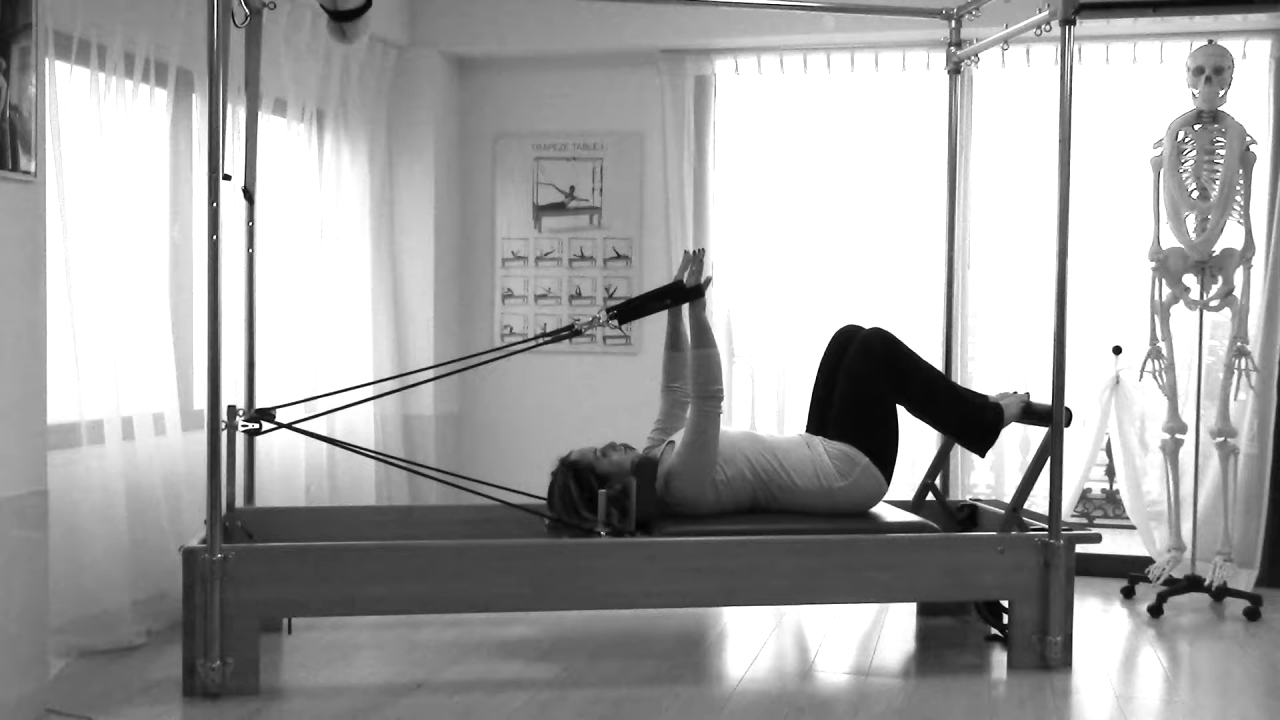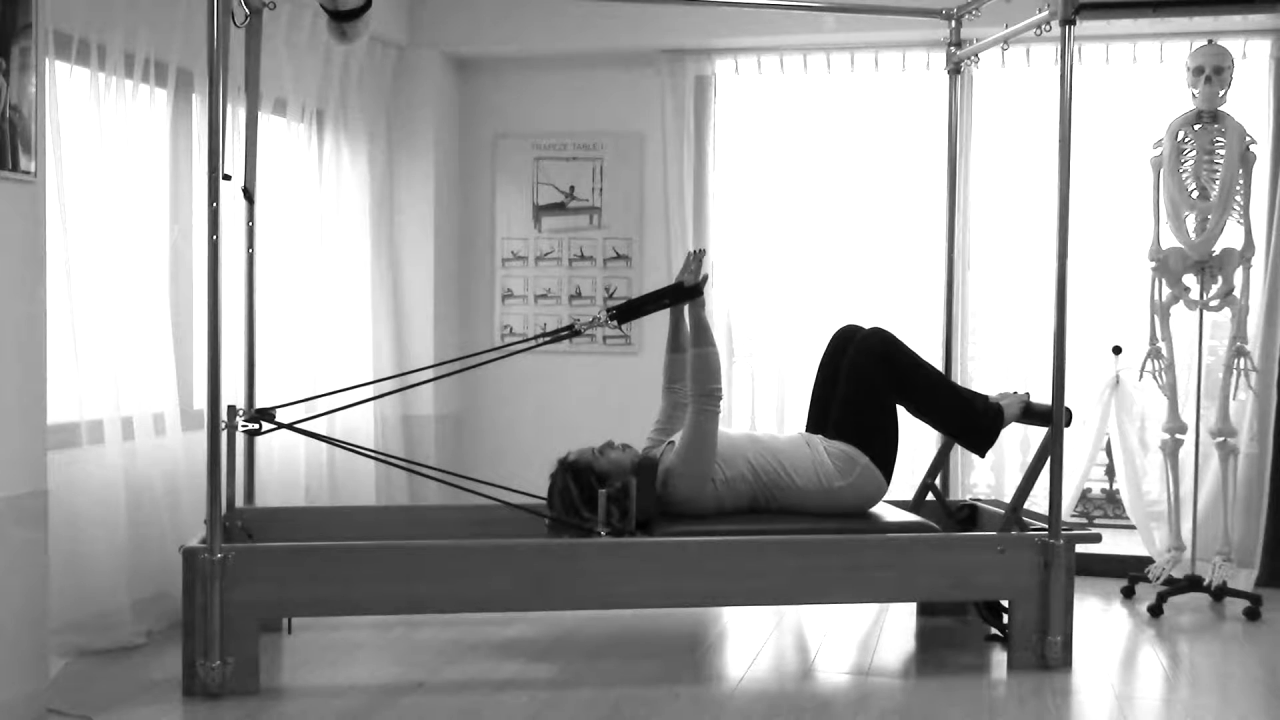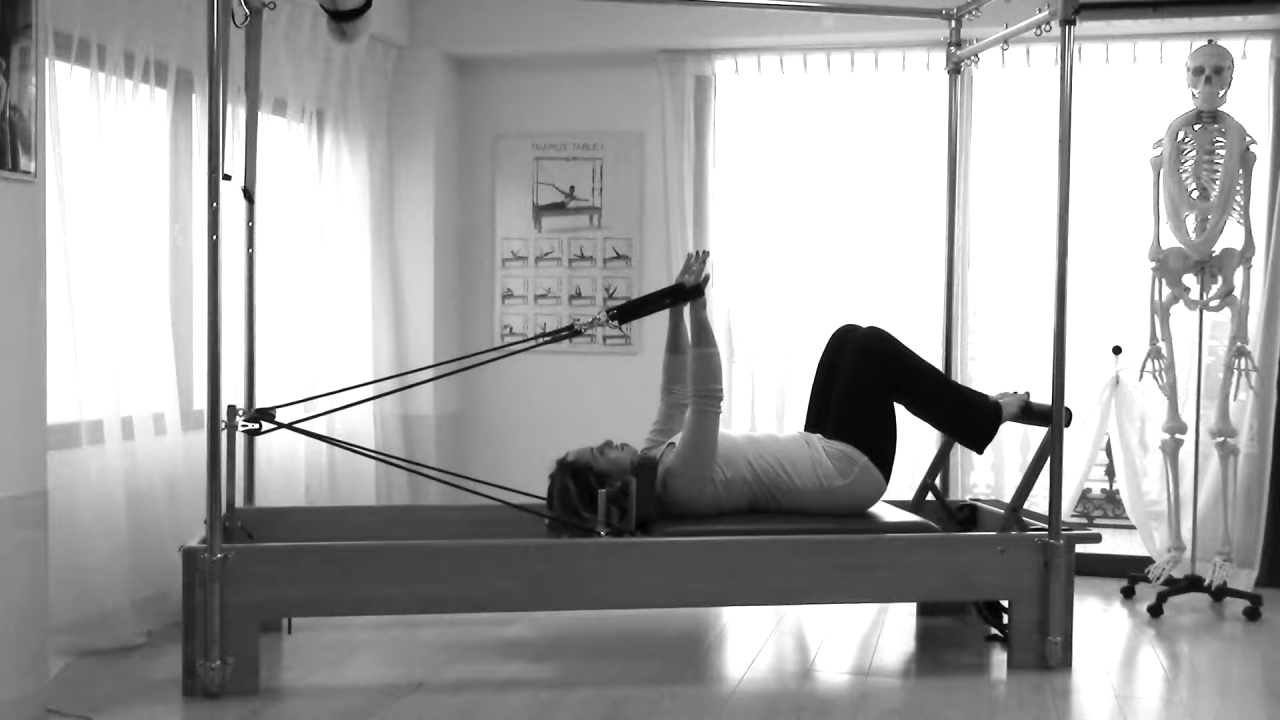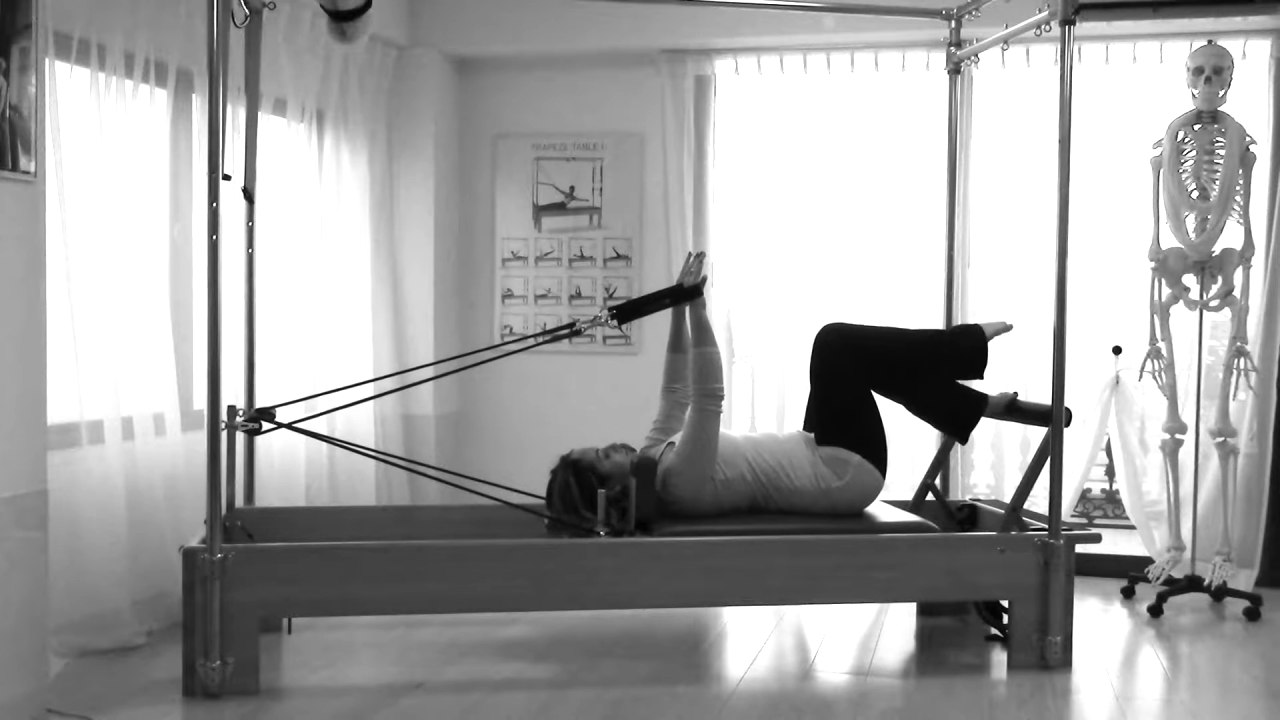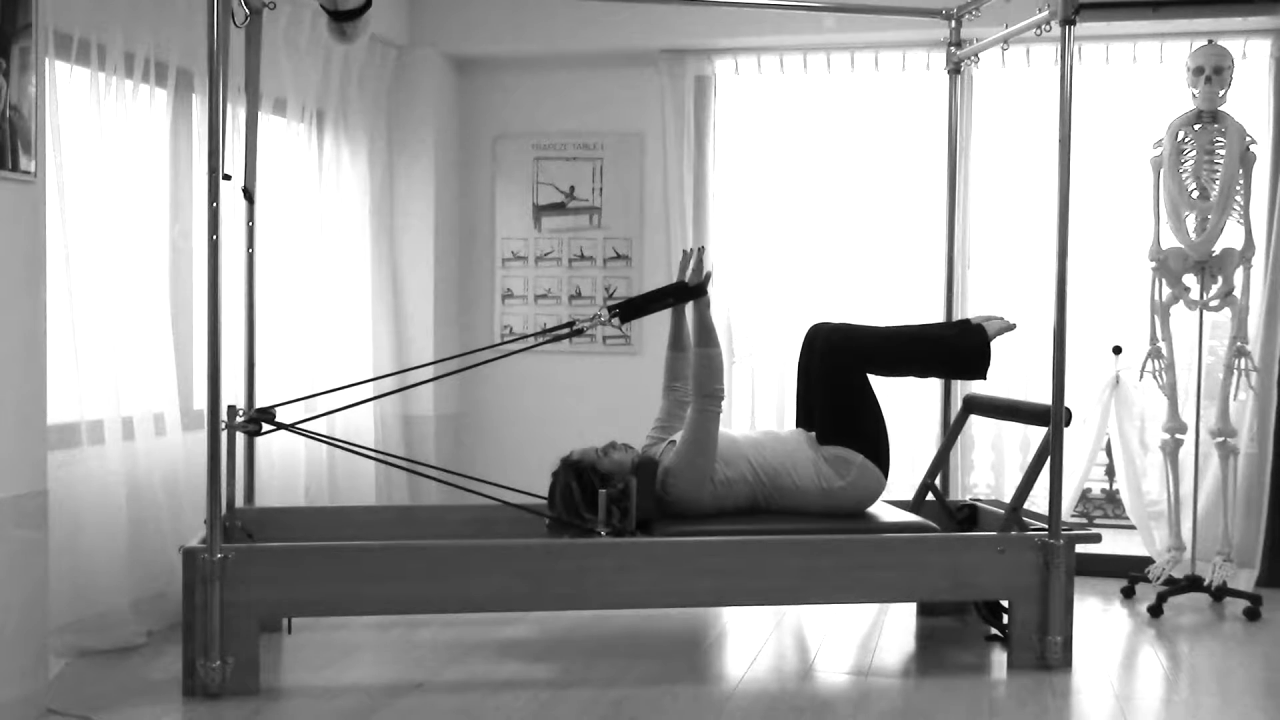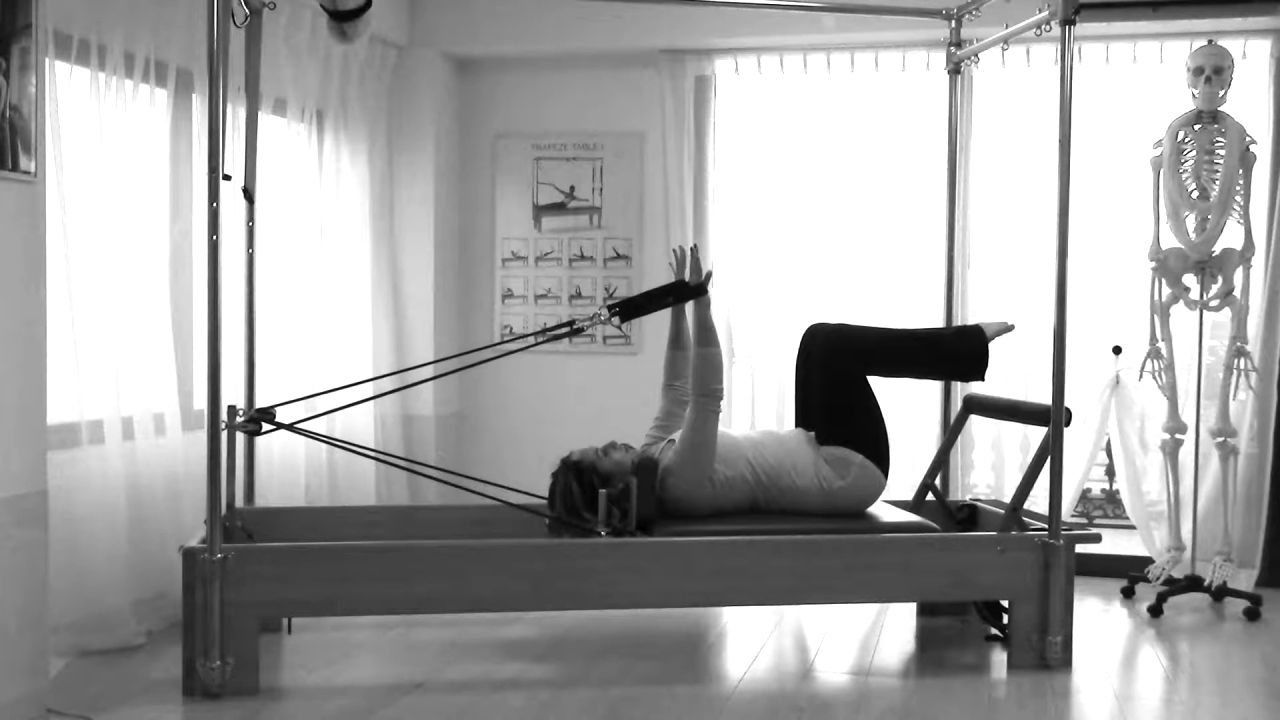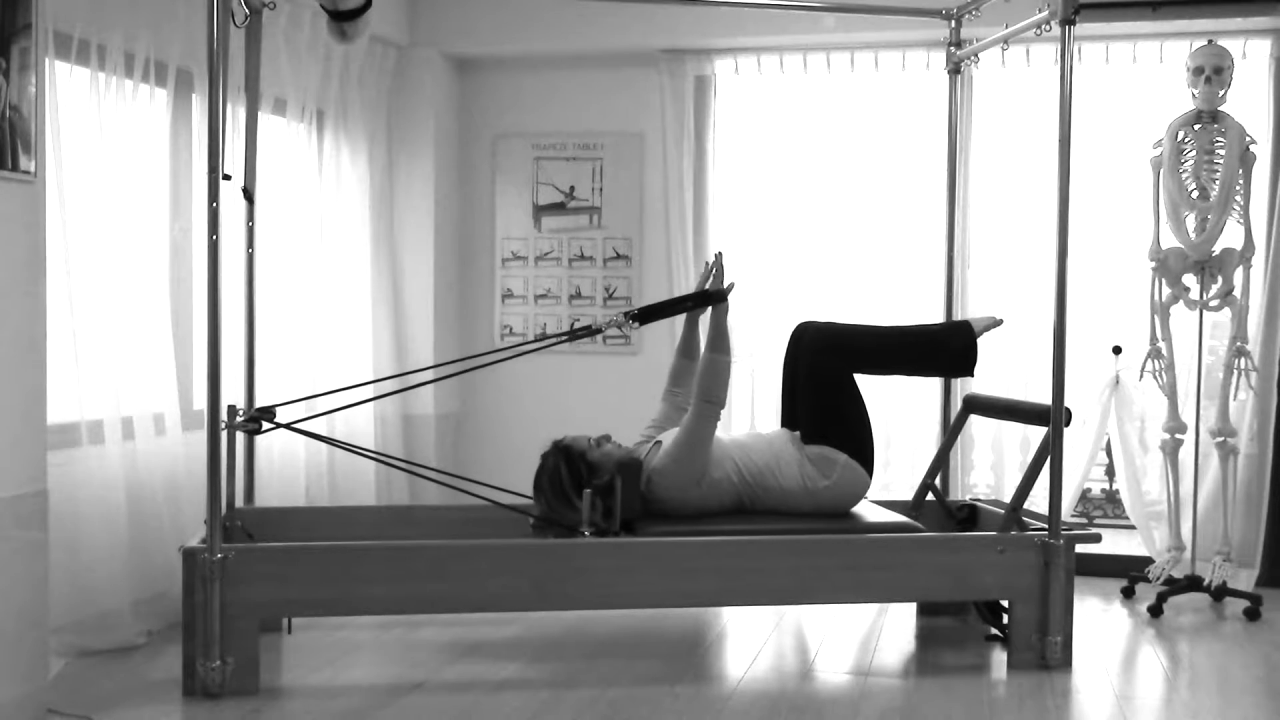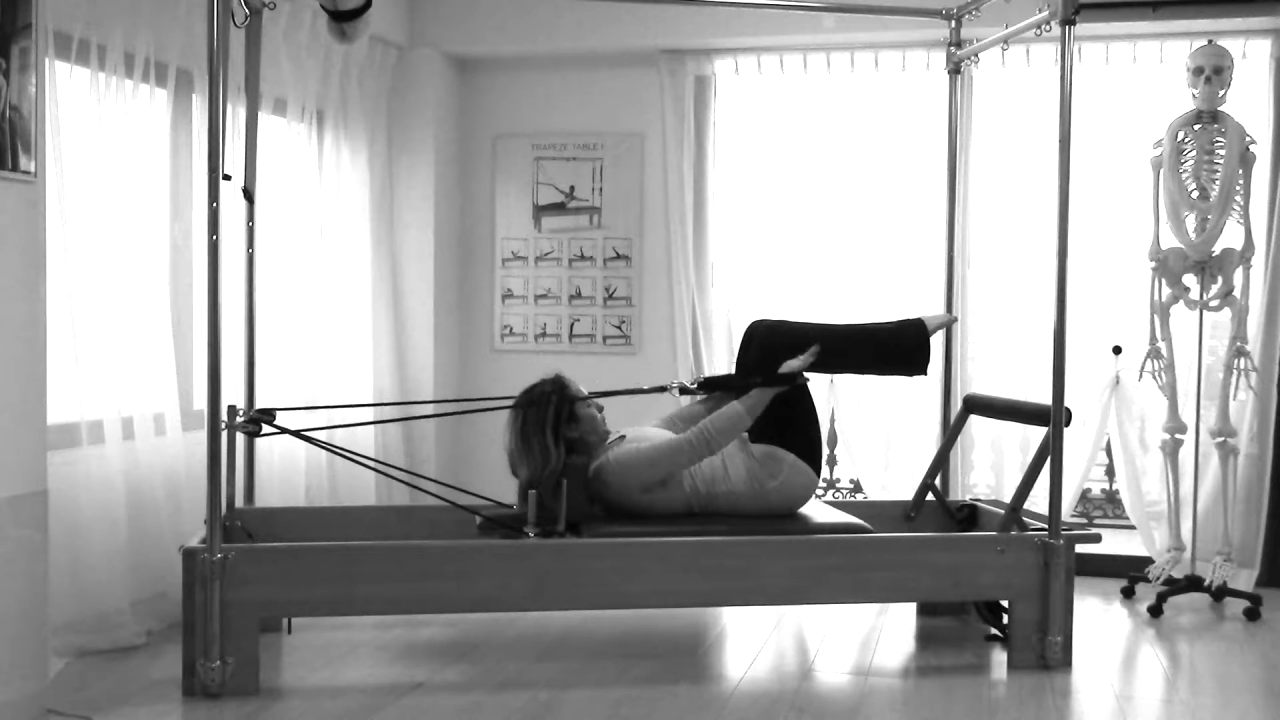
dt=0.7s
person 1, frame 1
left shoulder: (655, 460)
right shoulder: (680, 482)
left elbow: (676, 393)
right elbow: (707, 398)
left wrist: (674, 310)
right wrist: (695, 310)
left hip: (822, 457)
right hip: (849, 473)
left knee: (852, 338)
right knee: (875, 347)
left ankle: (970, 411)
right ankle: (986, 417)
person 1, frame 2
left shoulder: (655, 461)
right shoulder: (679, 481)
left elbow: (676, 395)
right elbow: (705, 398)
left wrist: (677, 311)
right wrist: (695, 308)
left hip: (821, 456)
right hip: (849, 472)
left knee: (852, 338)
right knee: (875, 346)
left ankle: (969, 410)
right ankle: (986, 417)
person 1, frame 3
left shoulder: (653, 462)
right shoulder: (678, 483)
left elbow: (675, 394)
right elbow: (705, 397)
left wrist: (676, 310)
right wrist: (696, 308)
left hip: (818, 456)
right hip: (848, 474)
left knee: (848, 338)
right knee: (871, 345)
left ankle: (969, 409)
right ankle: (984, 414)
person 1, frame 4
left shoulder: (654, 461)
right shoulder: (678, 483)
left elbow: (675, 394)
right elbow: (706, 398)
left wrist: (678, 310)
right wrist: (696, 307)
left hip: (815, 463)
right hip: (846, 475)
left knee: (847, 352)
right knee: (837, 342)
left ankle: (971, 406)
right ankle: (968, 344)
person 1, frame 5
left shoulder: (654, 459)
right shoulder: (678, 482)
left elbow: (677, 391)
right elbow: (706, 398)
left wrist: (678, 307)
right wrist: (699, 307)
left hip: (814, 460)
right hip: (848, 474)
left knee: (823, 341)
right knee: (835, 344)
left ankle: (965, 342)
right ankle: (971, 344)
person 1, frame 6
left shoulder: (655, 455)
right shoulder: (678, 481)
left elbow: (676, 391)
right elbow: (705, 399)
left wrist: (678, 306)
right wrist: (700, 306)
left hip: (812, 460)
right hip: (847, 473)
left knee: (821, 339)
right knee: (833, 345)
left ankle: (965, 347)
right ankle: (970, 346)
person 1, frame 7
left shoulder: (644, 457)
right shoulder: (666, 478)
left elbow: (678, 396)
right elbow: (707, 403)
left wrist: (694, 315)
right wrist: (717, 315)
left hip: (801, 459)
right hip: (831, 472)
left knee: (811, 339)
right knee: (822, 344)
left ankle: (956, 340)
right ankle: (960, 340)
person 1, frame 8
left shoulder: (602, 456)
right shoulder: (617, 469)
left elbow: (670, 427)
right elbow: (703, 442)
left wrist: (722, 392)
right wrist: (775, 383)
left hip: (757, 464)
right hip: (782, 474)
left knee: (765, 338)
right knee: (772, 342)
left ankle: (908, 342)
right ankle: (912, 338)
